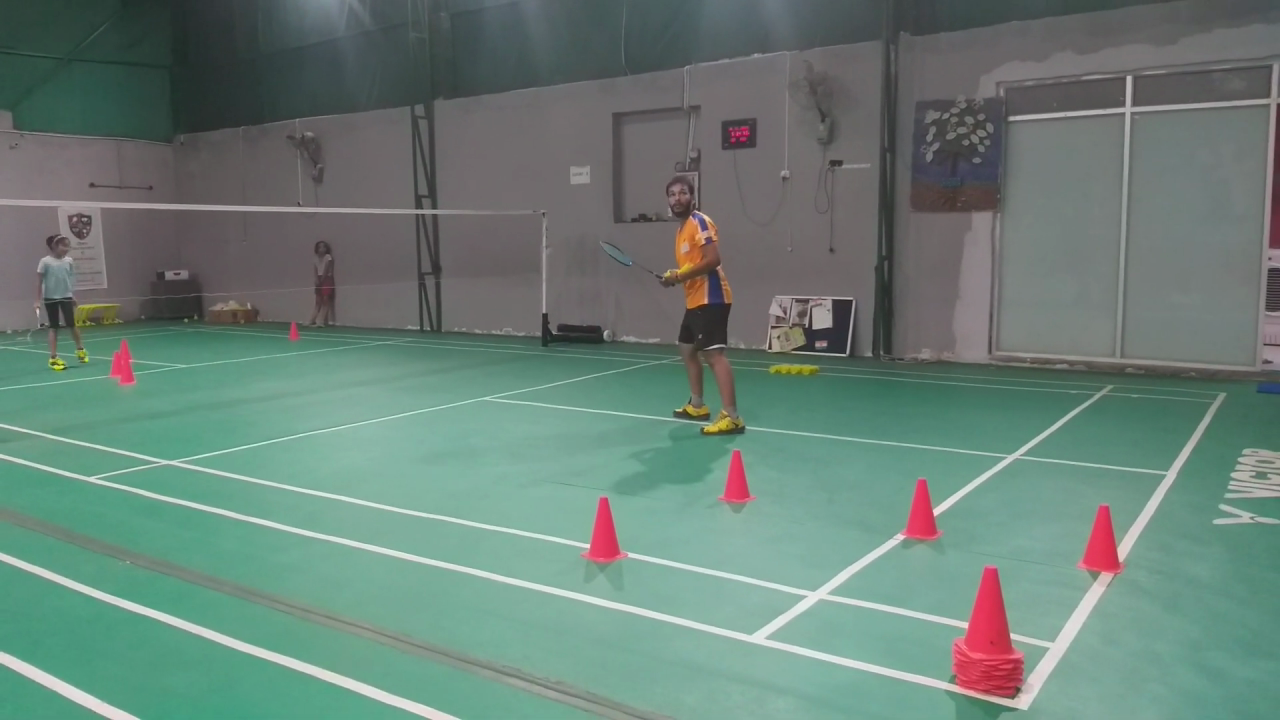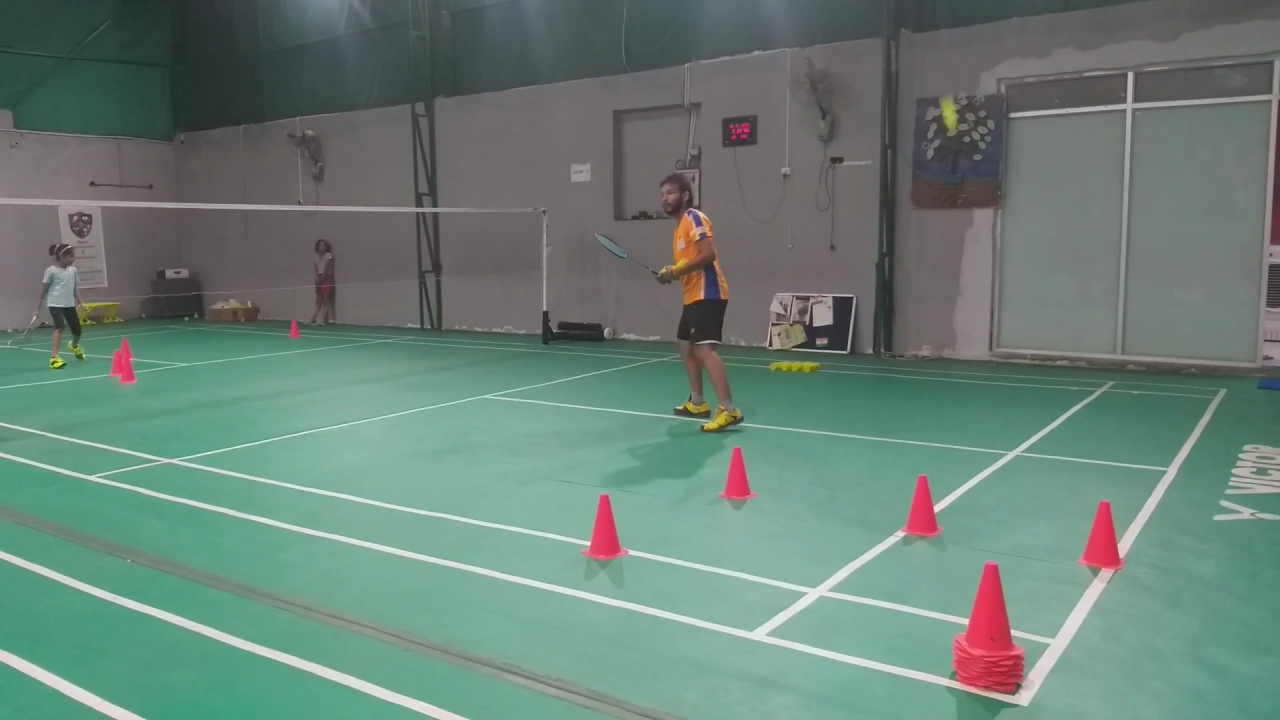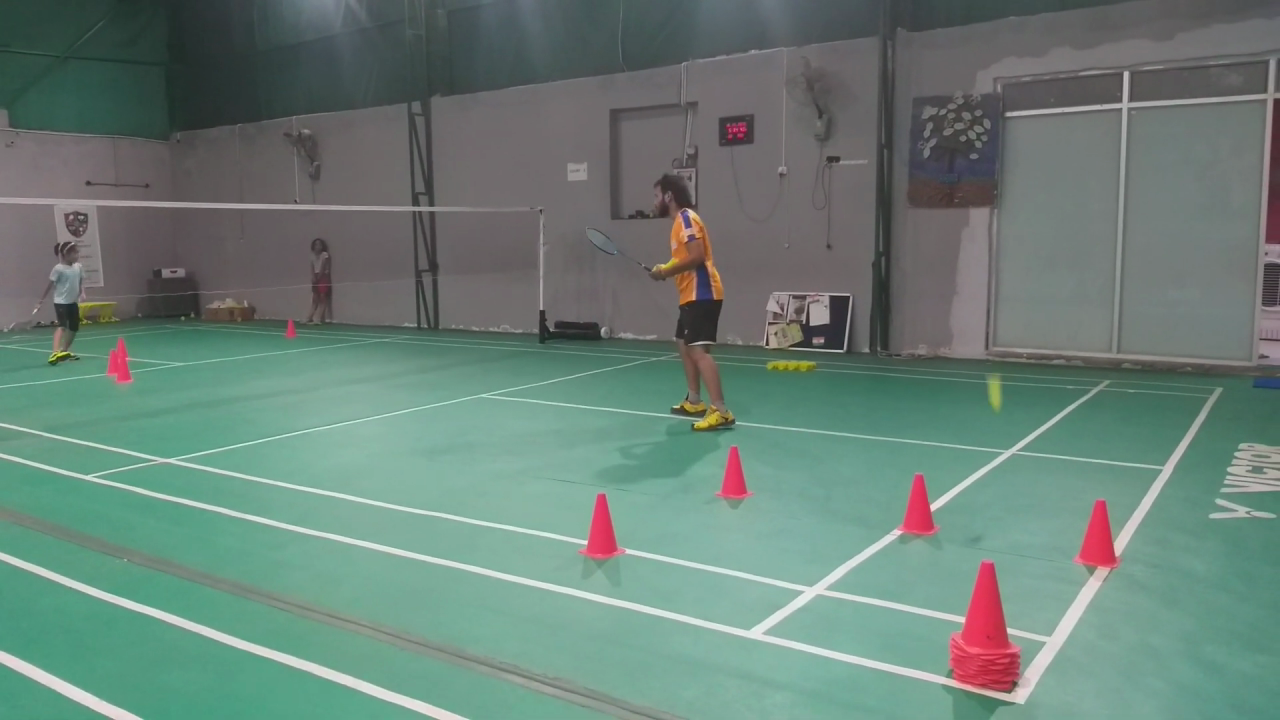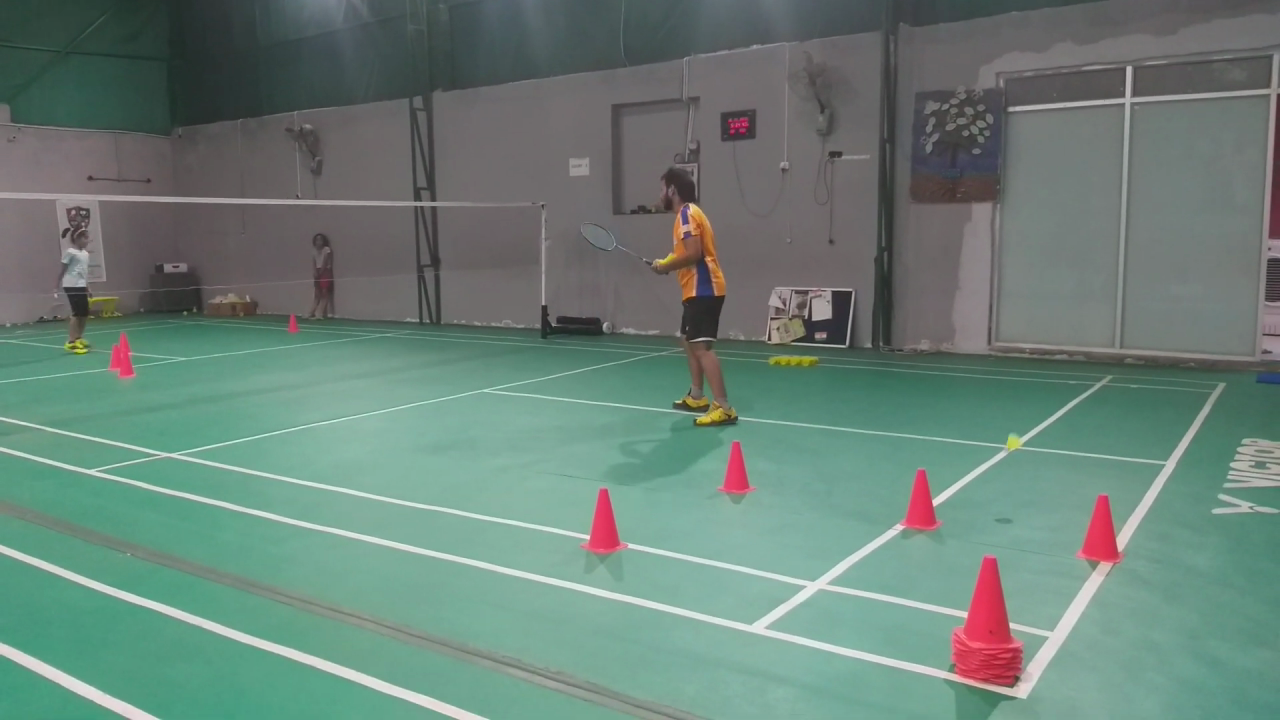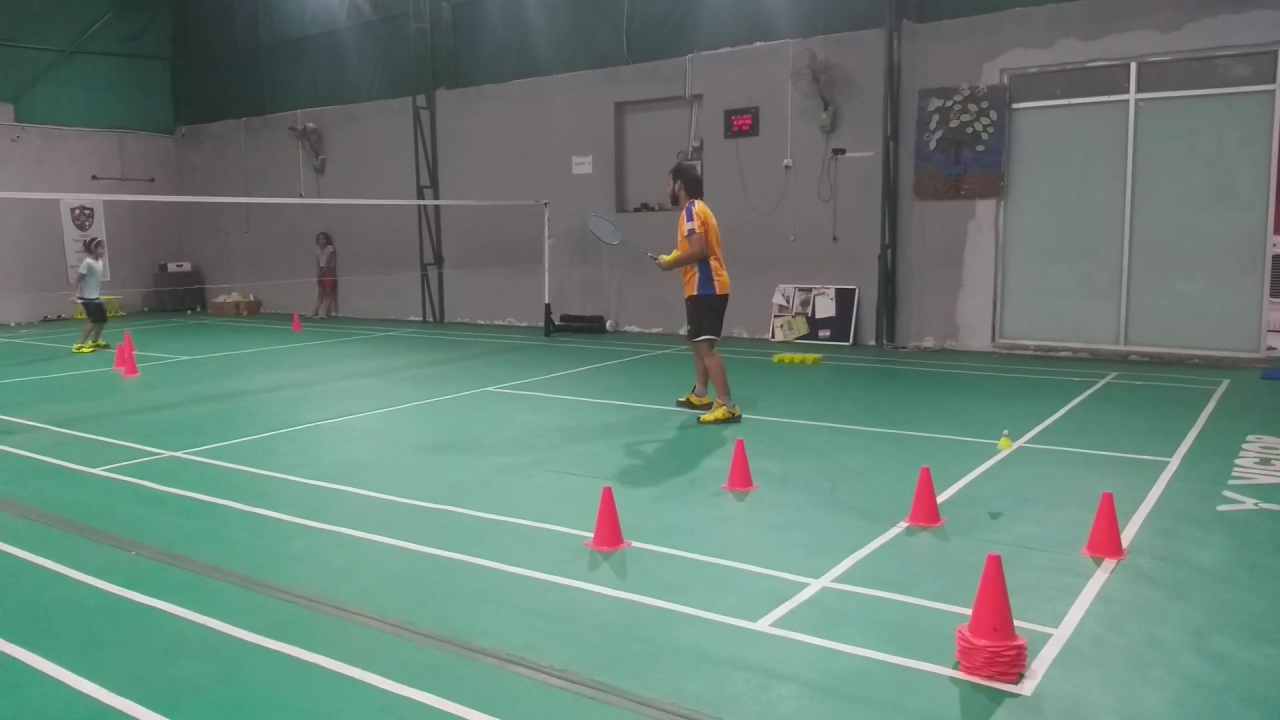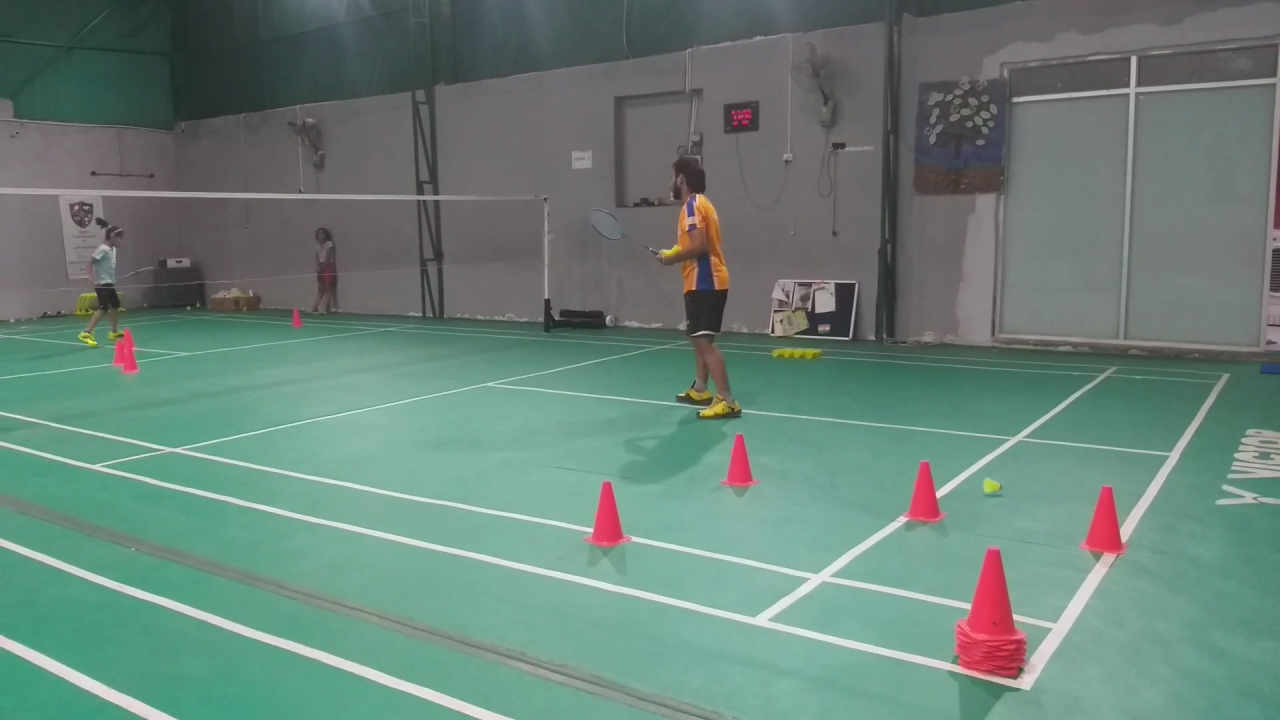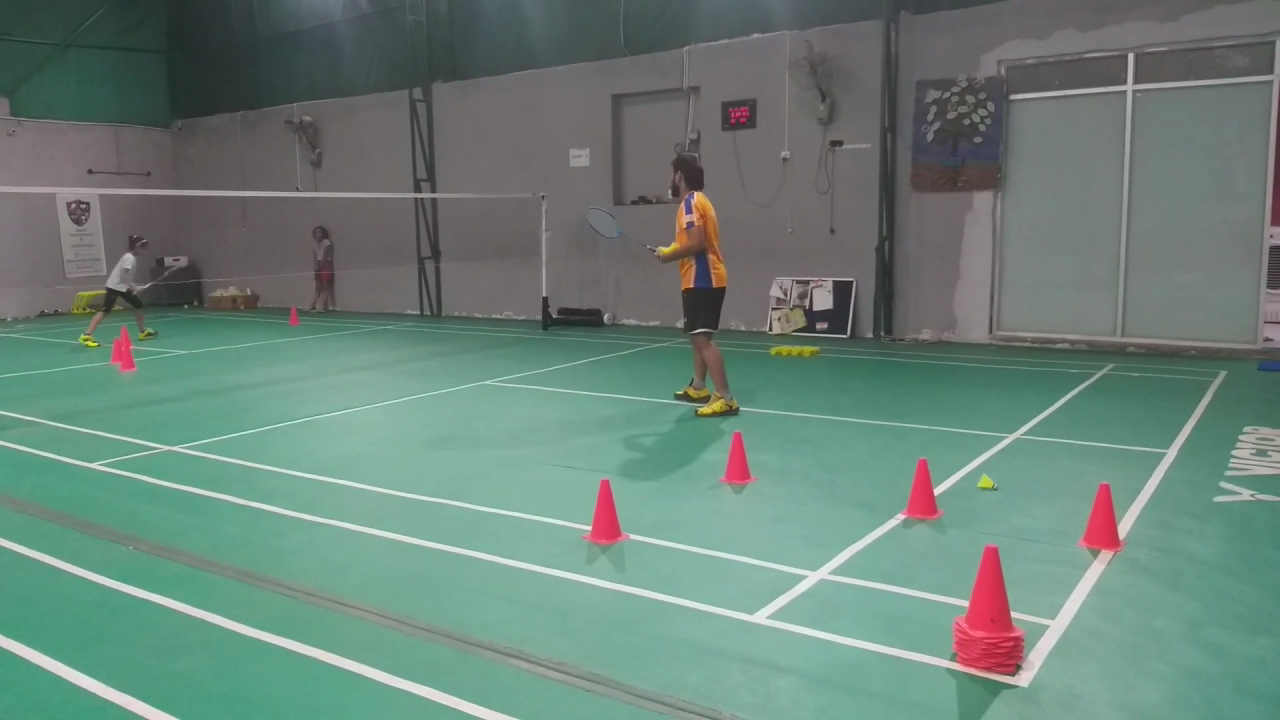
dt=0.2s
person 1, frame 1
left shoulder: (700, 222)
right shoulder: (682, 228)
left elbow: (713, 259)
left wrist: (680, 274)
right wrist: (675, 277)
left hip: (711, 299)
right hip: (695, 301)
left knee: (714, 355)
right knee: (687, 350)
left ankle: (731, 416)
right ankle: (697, 405)
person 1, frame 2
left shoulder: (694, 218)
right shoulder: (681, 225)
left elbow: (707, 255)
left wrist: (675, 271)
right wrist: (672, 273)
left hip: (707, 294)
right hip: (694, 296)
left knee: (704, 350)
right knee: (686, 347)
left ankle: (728, 409)
right ankle: (697, 403)
person 1, frame 3
left shoulder: (686, 218)
right shoulder: (681, 221)
left elbow: (697, 257)
left wrist: (665, 270)
right wrist: (666, 271)
left hip: (701, 294)
right hip: (693, 294)
left knee: (699, 350)
right knee: (685, 346)
left ankle: (720, 410)
right ankle: (694, 402)
person 1, frame 4
left shoulder: (686, 214)
right shoulder: (689, 213)
left elbow: (693, 254)
left wrist: (664, 266)
right wrist: (668, 264)
left hip: (702, 290)
right hip: (701, 289)
left knee: (702, 347)
right knee: (690, 343)
left ankle: (723, 407)
right ankle: (696, 397)
person 1, frame 5
left shoulder: (691, 210)
right shoulder: (698, 209)
left elbow: (697, 251)
left wrist: (669, 263)
right wrist: (673, 259)
left hip: (704, 288)
right hip: (708, 286)
left knee: (705, 345)
right knee: (699, 343)
left ankle: (727, 406)
right ankle: (700, 395)
person 1, frame 6
left shoulder: (692, 205)
right shoulder: (700, 203)
left elbow: (698, 246)
left wrist: (670, 258)
right wrist: (673, 254)
left hip: (703, 283)
right hip: (708, 281)
left knee: (704, 341)
right knee: (699, 338)
left ankle: (727, 401)
right ankle: (700, 390)
person 1, frame 7
left shoulder: (690, 202)
right shoulder: (698, 201)
left elbow: (696, 244)
left wrist: (667, 256)
right wrist: (671, 251)
left hip: (701, 281)
right hip: (705, 279)
left knee: (703, 338)
right knee: (697, 336)
left ankle: (725, 399)
right ankle: (698, 388)
